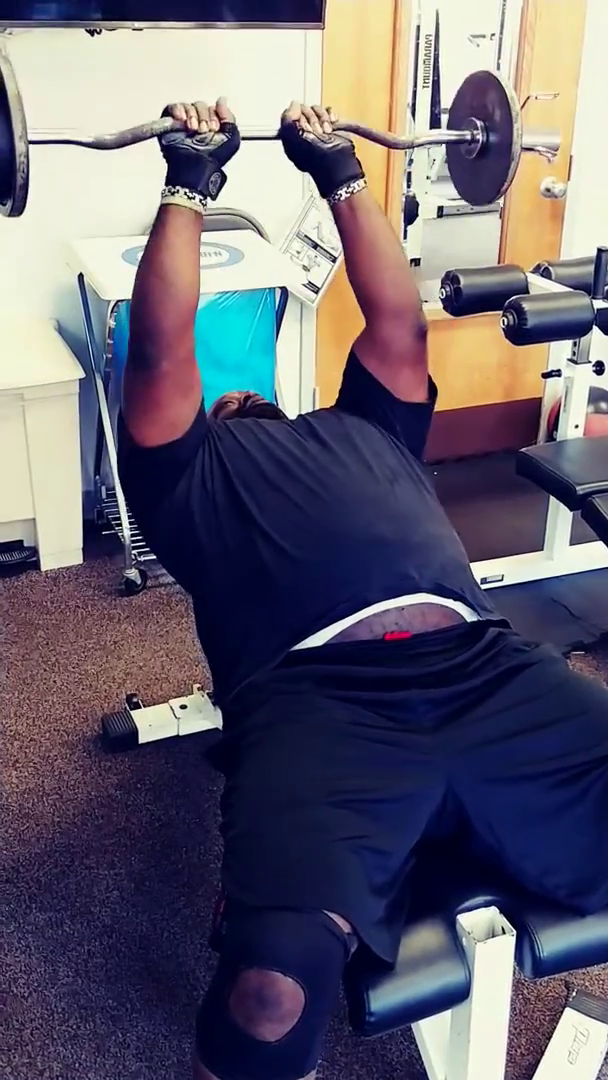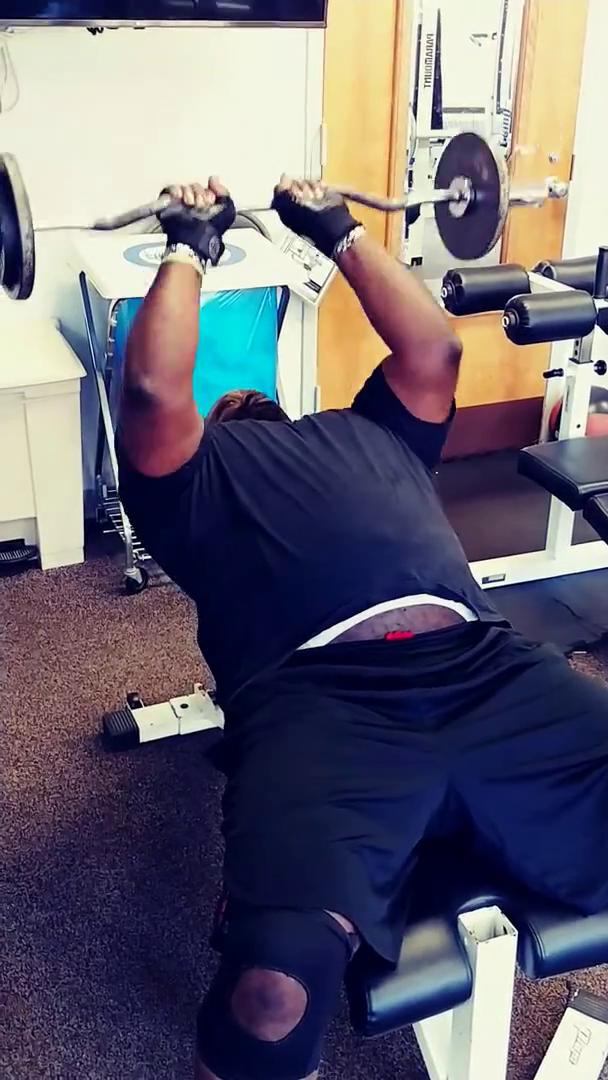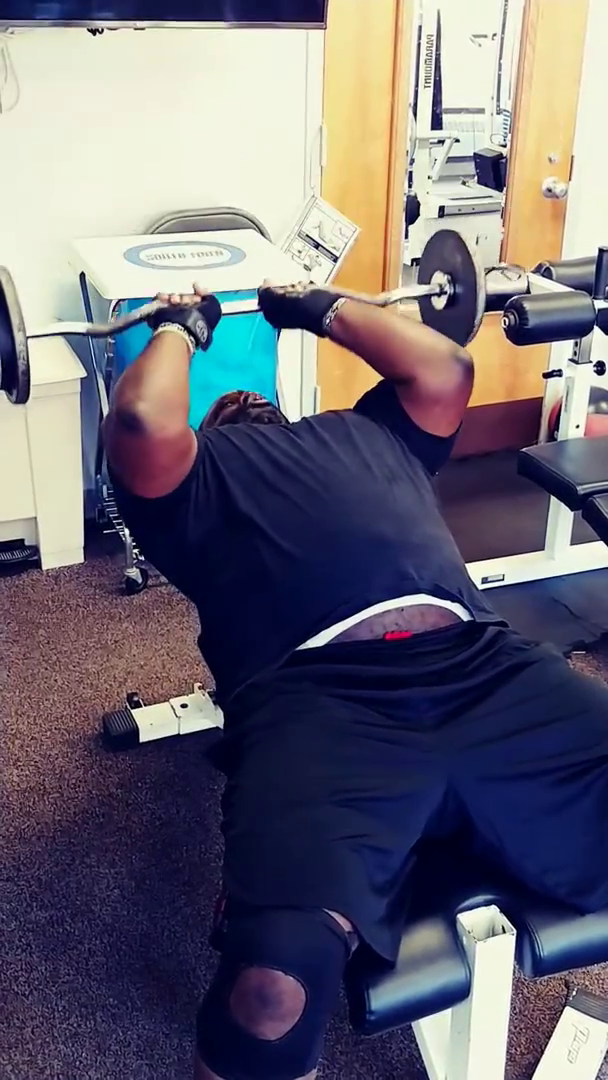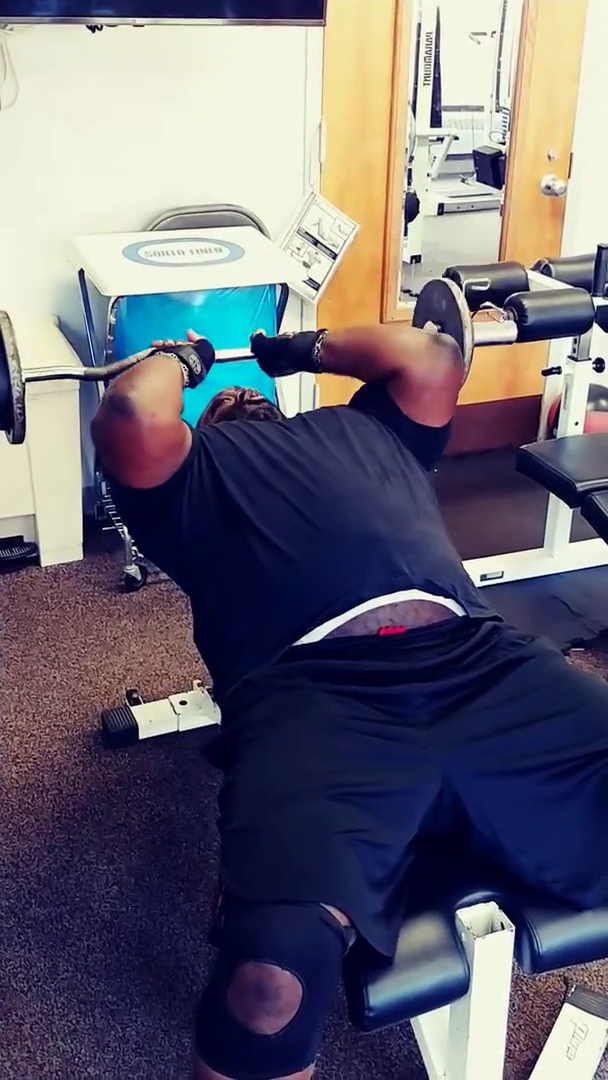
dt=0.3s
person 1, frame 1
left shoulder: (365, 431)
right shoulder: (193, 474)
left elbow: (397, 323)
right elbow: (161, 350)
left wrist: (341, 175)
right wrist: (189, 185)
left hip: (484, 667)
right hip: (315, 701)
right knee: (273, 982)
person 1, frame 2
left shoulder: (365, 432)
right shoulder: (196, 479)
left elbow: (429, 351)
right elbow: (155, 393)
left wrist: (339, 232)
right wrist: (188, 248)
left hip: (485, 667)
right hip: (317, 700)
right knee: (275, 982)
person 1, frame 3
left shoulder: (364, 430)
right shoulder: (196, 471)
left elbow: (445, 370)
right elbow: (141, 427)
left wrist: (325, 311)
right wrist: (180, 330)
left hip: (483, 665)
right hip: (318, 698)
right knee: (273, 980)
person 1, frame 4
left shoulder: (359, 429)
right shoulder: (193, 469)
left elbow: (434, 358)
right elbow: (129, 418)
left wrist: (315, 348)
right wrist: (175, 363)
left hip: (478, 659)
right hip: (311, 691)
right knee: (271, 979)
